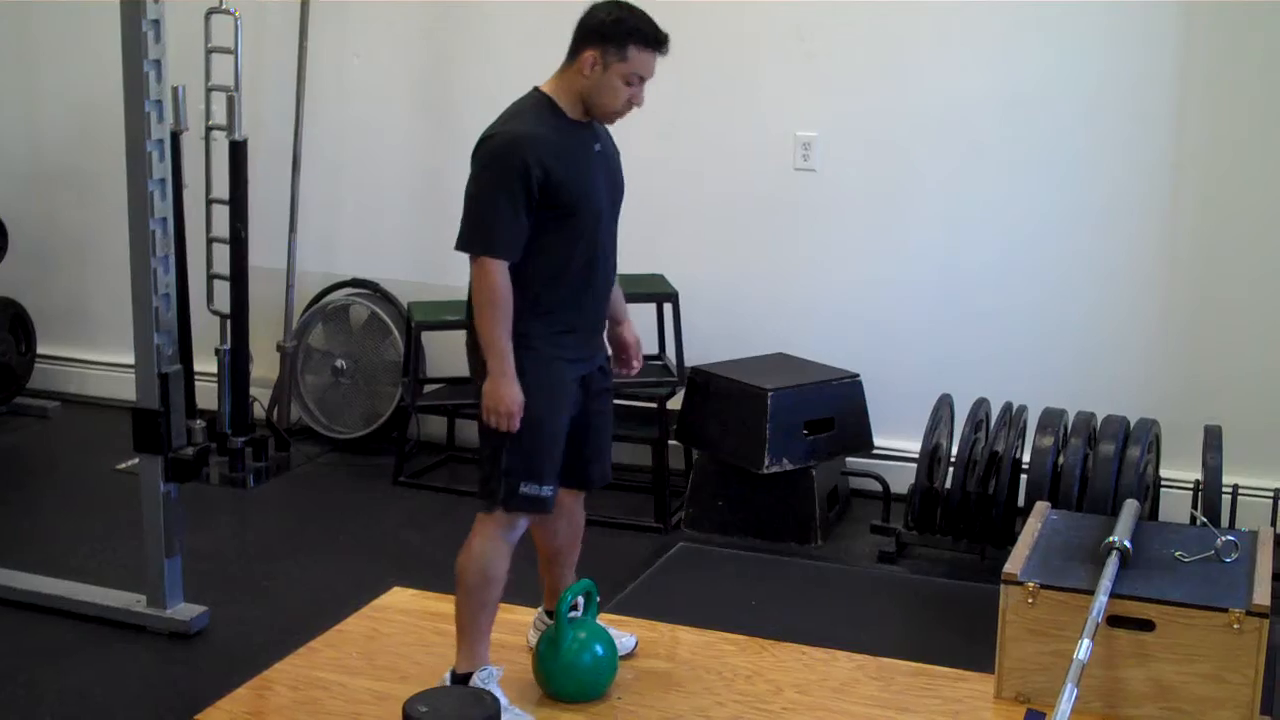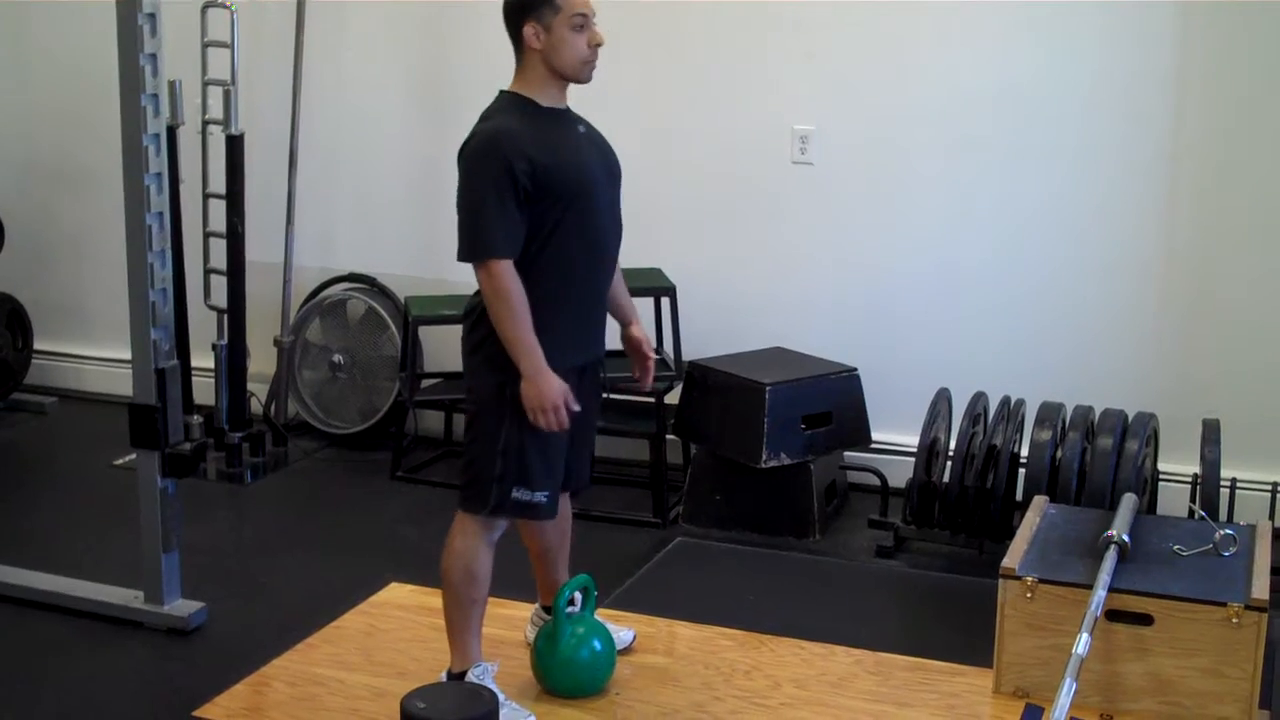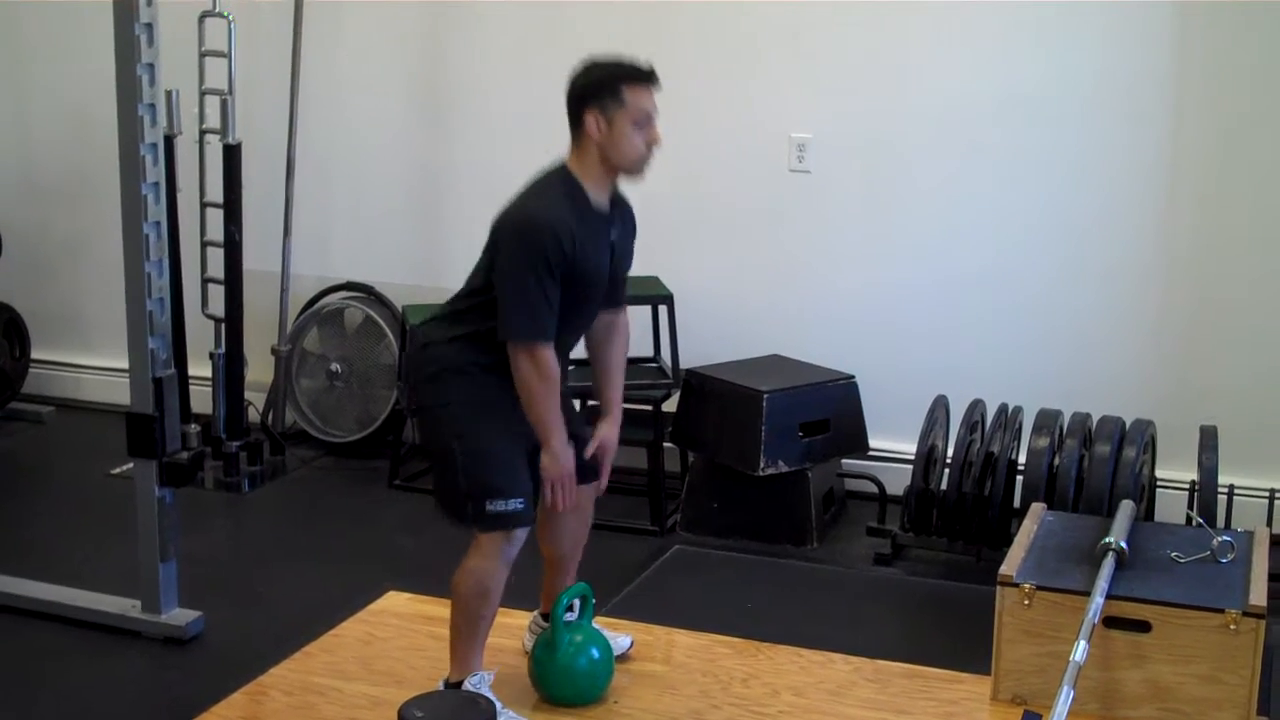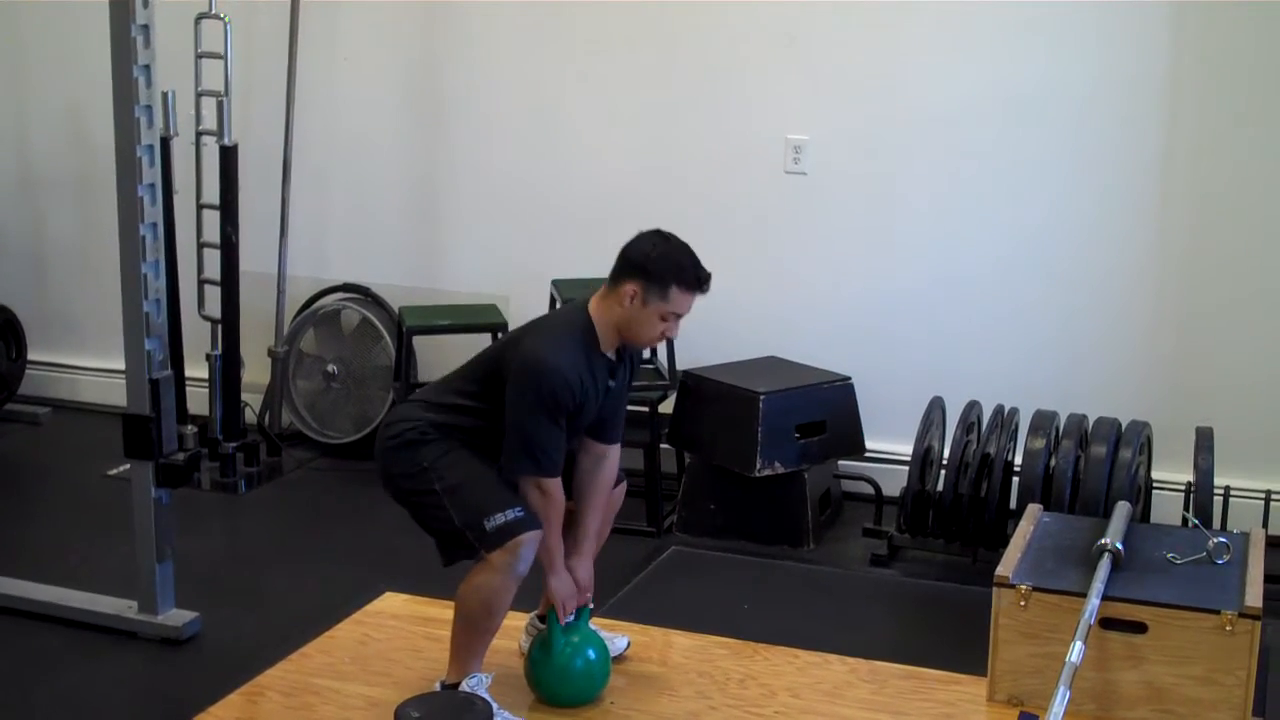
dt=0.5s
person 1, frame 1
left shoulder: (595, 136)
right shoulder: (517, 142)
right elbow: (490, 263)
left wrist: (618, 319)
right wrist: (499, 372)
left hip: (581, 351)
right hip: (528, 361)
left knee: (569, 490)
right knee: (509, 510)
left ankle: (556, 618)
person 1, frame 2
left shoulder: (575, 127)
right shoulder: (501, 140)
right elbow: (494, 267)
left wrist: (629, 319)
right wrist: (533, 371)
left hip: (577, 352)
right hip: (525, 362)
left knee: (554, 491)
right knee: (487, 512)
left ankle: (556, 613)
person 1, frame 3
left shoulder: (616, 214)
right shoulder: (540, 221)
left elbow: (610, 317)
right elbow: (532, 352)
left wrist: (610, 415)
right wrist: (553, 446)
left hip: (515, 372)
right hip: (457, 372)
left knee: (584, 480)
right knee: (507, 524)
left ankle: (552, 622)
person 1, frame 4
left shoulder: (621, 348)
right shoulder: (549, 361)
left elbow: (600, 452)
right elbow: (541, 483)
left wrist: (581, 557)
right wrist: (555, 569)
left hip: (496, 442)
right hip: (423, 445)
left knee: (610, 487)
right knee: (516, 541)
left ankle: (549, 623)
